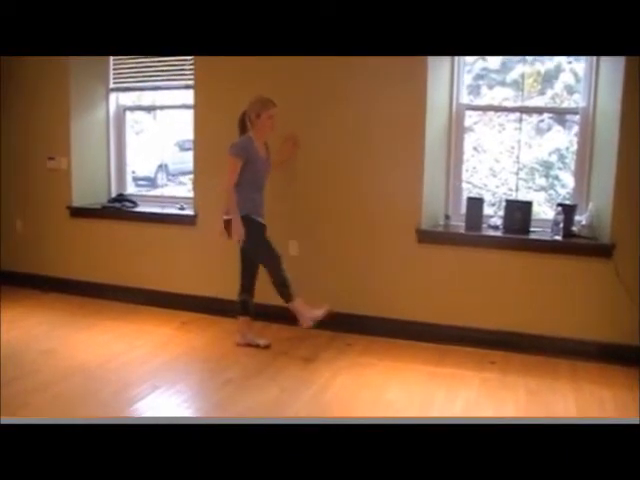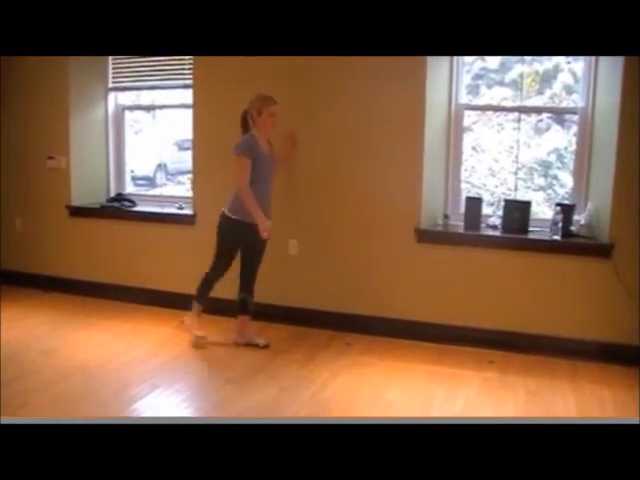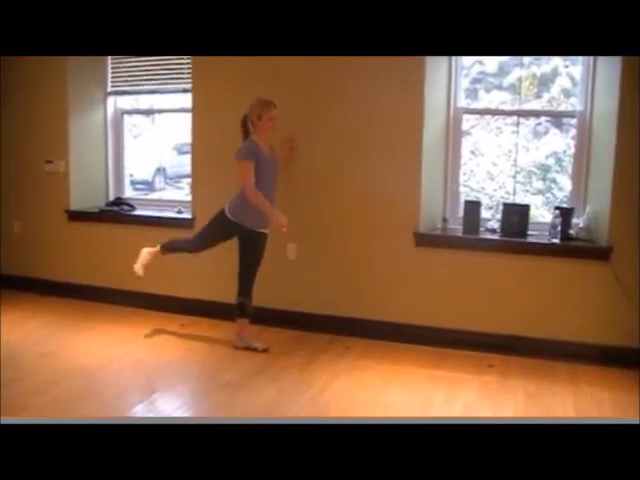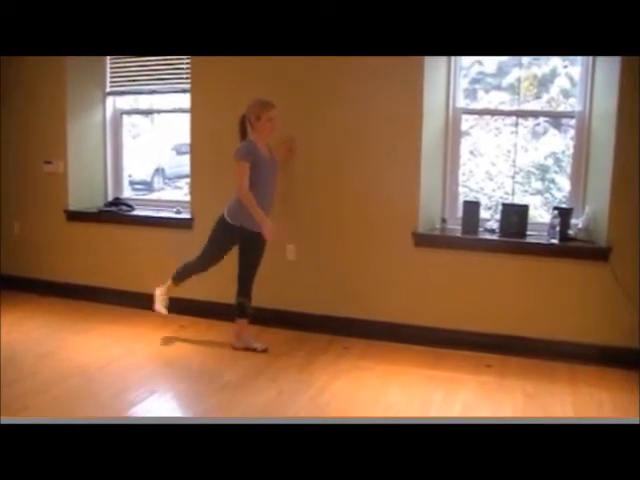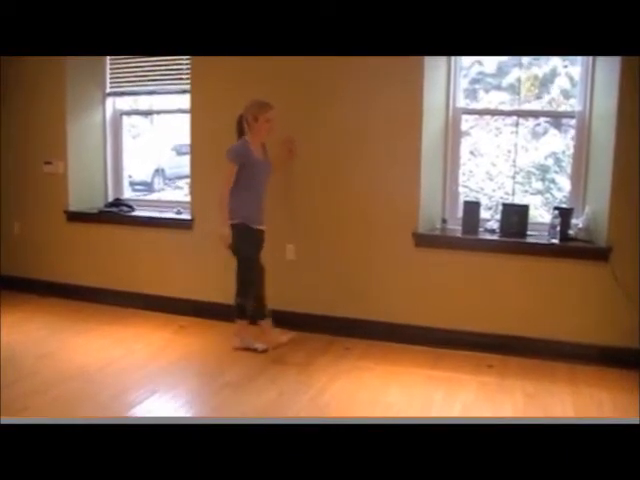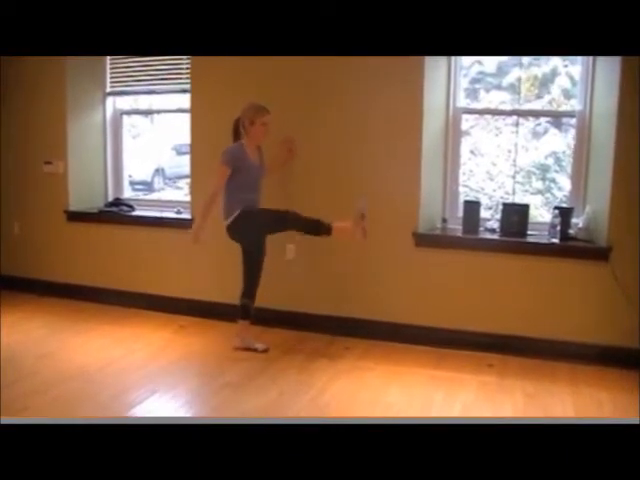
dt=0.2s
person 1, frame 1
left shoulder: (264, 146)
right shoulder: (241, 146)
right elbow: (230, 186)
left wrist: (283, 156)
right wrist: (236, 222)
left hip: (254, 218)
right hip: (241, 217)
left knee: (250, 276)
right knee: (272, 260)
left ankle: (244, 332)
right ankle: (301, 311)
person 1, frame 2
left shoulder: (269, 144)
right shoulder: (246, 144)
right elbow: (243, 185)
left wrist: (285, 154)
right wrist: (260, 218)
left hip: (258, 220)
right hip: (237, 219)
left knee: (249, 276)
right knee: (219, 267)
left ankle: (244, 331)
right ankle: (194, 316)
person 1, frame 3
left shoulder: (270, 148)
right shoulder: (248, 149)
right elbow: (248, 188)
left wrist: (284, 157)
right wrist: (273, 213)
left hip: (258, 226)
right hip: (234, 217)
left knee: (247, 280)
right knee: (194, 244)
left ankle: (242, 334)
right ankle: (151, 252)
person 1, frame 4
left shoulder: (269, 150)
right shoulder: (246, 149)
right elbow: (243, 190)
left wrist: (282, 158)
right wrist: (263, 220)
left hip: (257, 227)
right hip: (234, 221)
left knee: (247, 280)
right knee: (205, 261)
left ankle: (241, 335)
right ankle: (165, 290)
person 1, frame 5
left shoulder: (262, 148)
right shoulder: (238, 149)
right elbow: (226, 189)
left wrist: (283, 158)
right wrist: (225, 224)
left hip: (253, 225)
right hip: (236, 224)
left knee: (248, 278)
right knee: (255, 272)
left ankle: (242, 336)
right ankle: (268, 331)
person 1, frame 6
left shoulder: (258, 152)
right shoulder: (233, 153)
right elbow: (215, 190)
left wrist: (282, 158)
right wrist: (201, 222)
left hip: (254, 221)
right hip: (240, 219)
left knee: (252, 280)
right knee: (290, 218)
left ankle: (243, 336)
right ankle: (348, 227)
